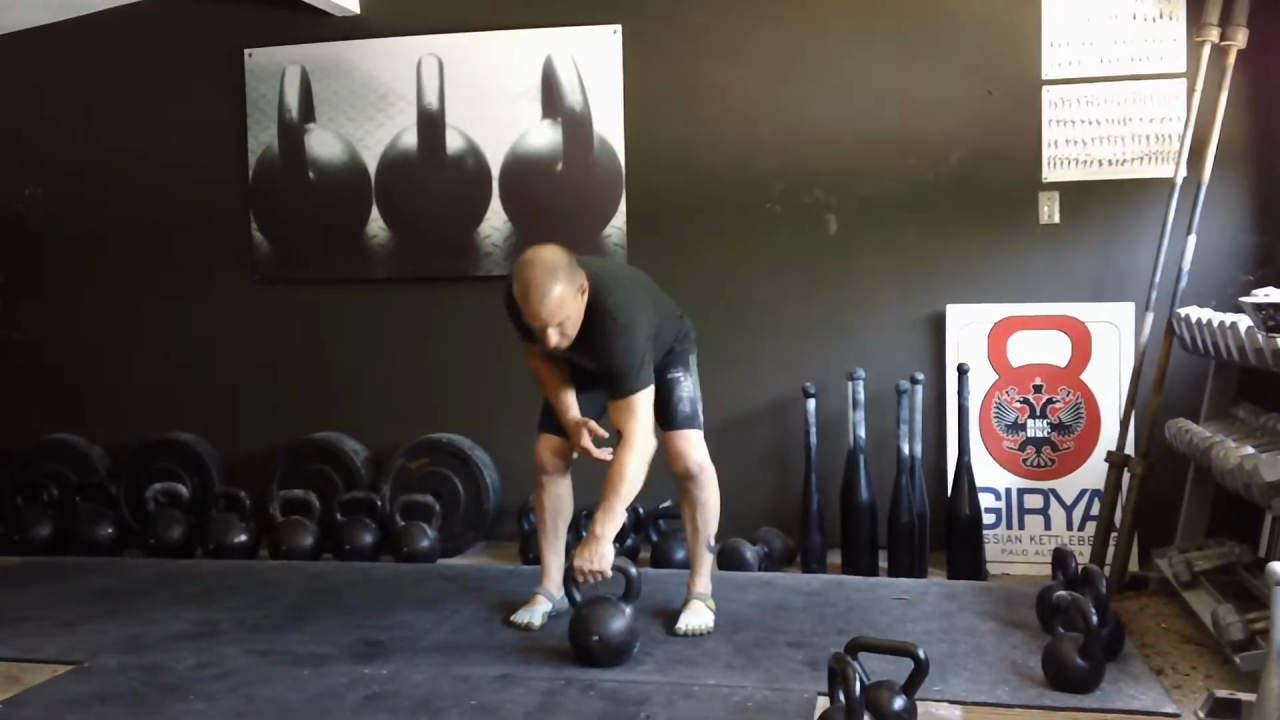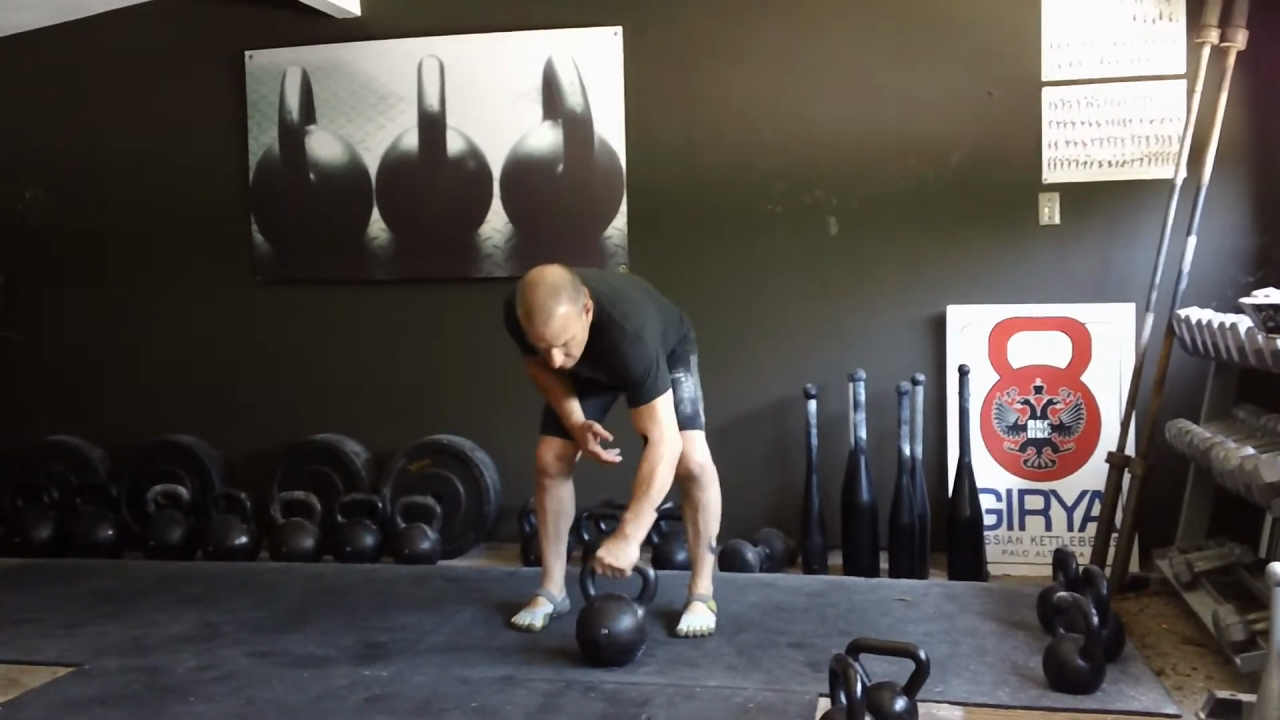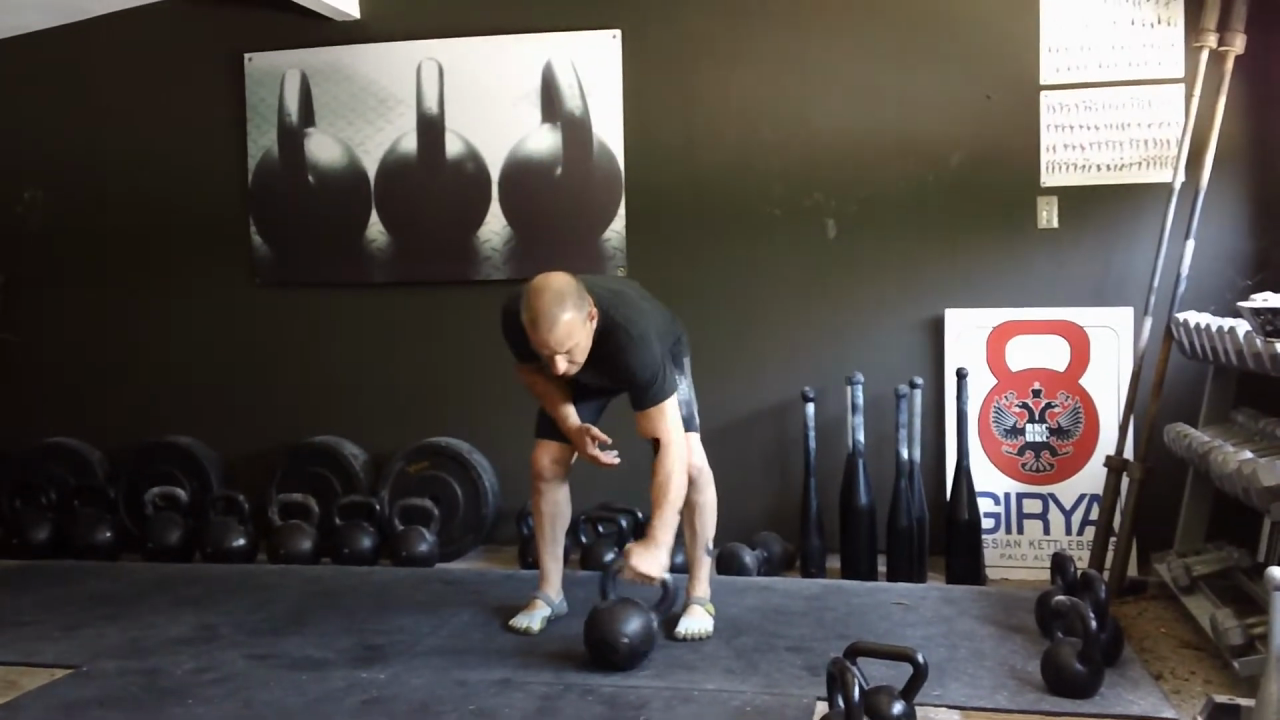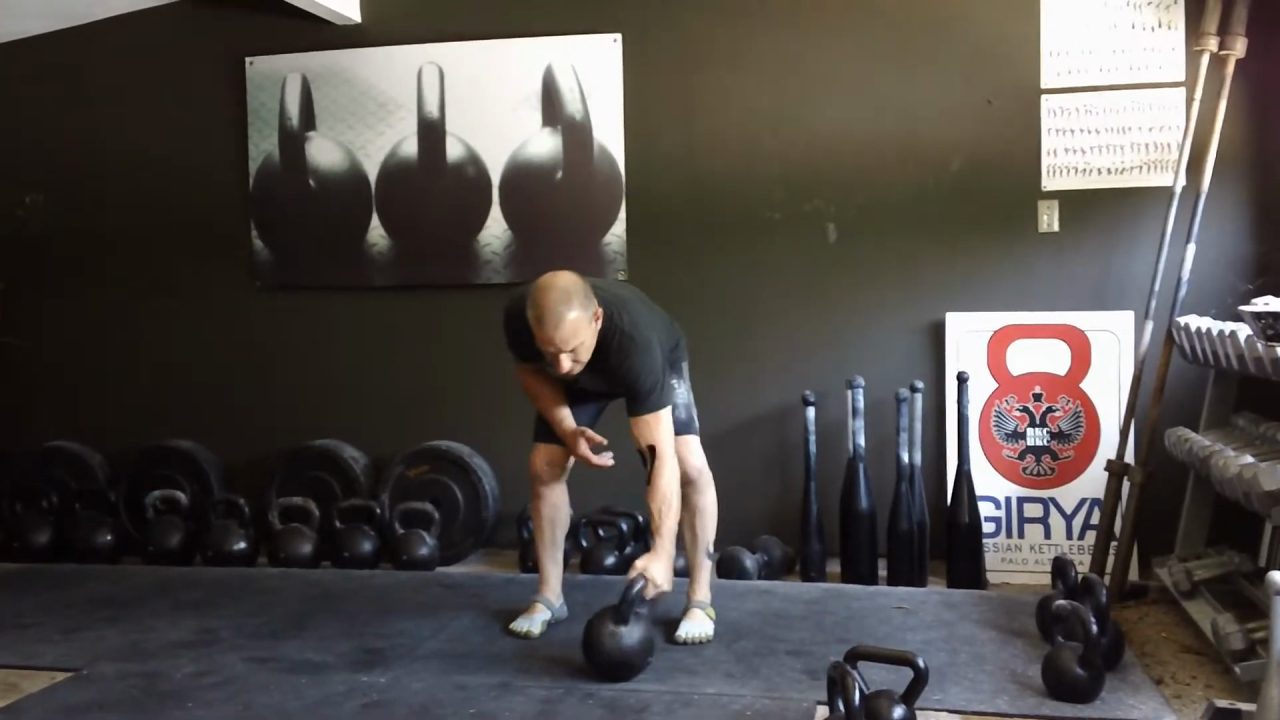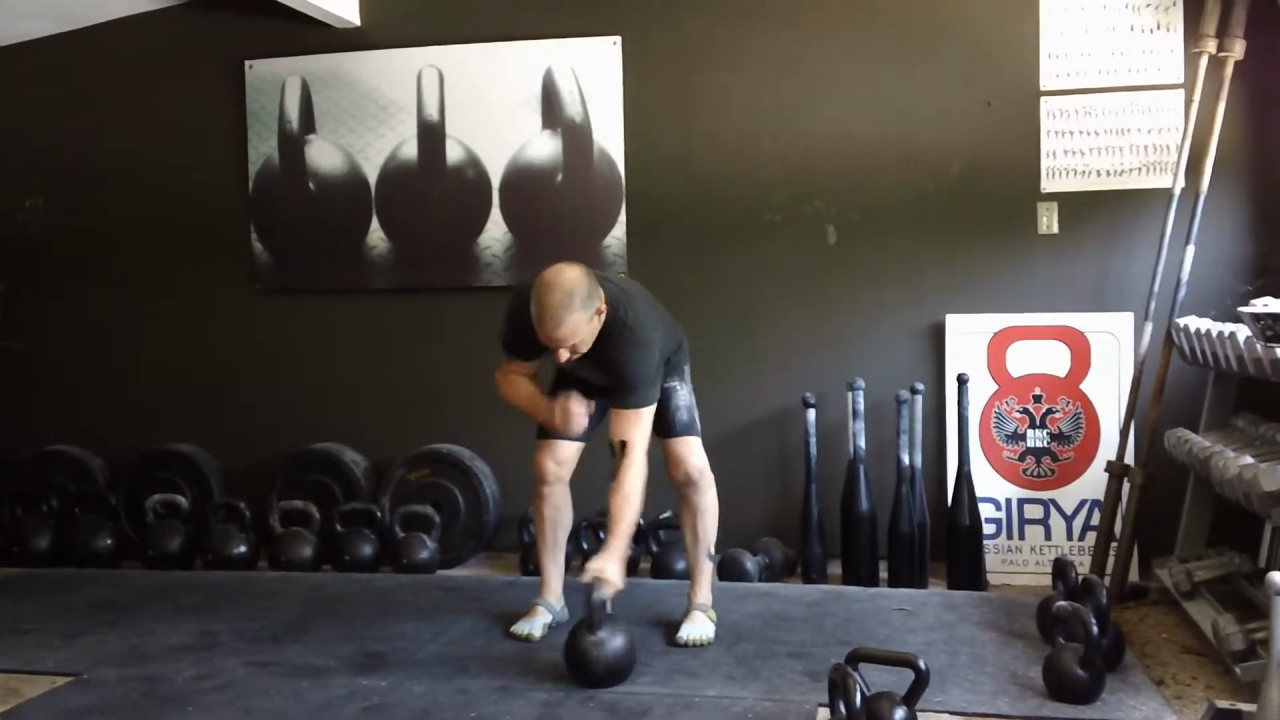
dt=0.2s
person 1, frame 1
left shoulder: (619, 318)
right shoulder: (523, 301)
left elbow: (637, 441)
right elbow: (540, 355)
left wrist: (600, 536)
right wrist: (571, 419)
left hip: (661, 347)
right hip: (585, 363)
left knee: (690, 461)
right knee: (549, 457)
left ankle: (700, 593)
right ankle: (550, 588)
person 1, frame 2
left shoulder: (626, 331)
right shoulder: (519, 313)
left elbow: (665, 443)
right elbow: (539, 366)
left wrist: (628, 537)
right wrist: (575, 423)
left hip: (665, 349)
right hip: (589, 368)
left knee: (692, 462)
right knee: (550, 461)
left ankle: (702, 595)
right ankle: (552, 591)
person 1, frame 3
left shoulder: (634, 337)
right shoulder: (516, 317)
left elbow: (671, 448)
right elbow: (532, 372)
left wrist: (657, 543)
right wrist: (572, 426)
left hip: (661, 351)
right hip: (586, 374)
left knee: (692, 466)
right knee: (546, 465)
left ankle: (699, 598)
right ankle: (549, 593)
person 1, frame 4
left shoulder: (636, 342)
right shoulder: (518, 317)
left elbow: (661, 456)
right elbow: (530, 372)
left wrist: (662, 553)
right wrist: (566, 430)
left hip: (660, 357)
right hip: (581, 380)
left knee: (690, 467)
right knee: (544, 468)
left ankle: (700, 601)
right ankle: (549, 597)
person 1, frame 5
left shoulder: (636, 335)
right shoulder: (524, 308)
left elbow: (632, 454)
right elbow: (510, 376)
left wrist: (614, 552)
right wrist: (550, 413)
left hip: (661, 361)
right hip: (583, 373)
left knee: (690, 468)
right knee: (548, 469)
left ankle: (701, 603)
right ankle: (550, 599)
